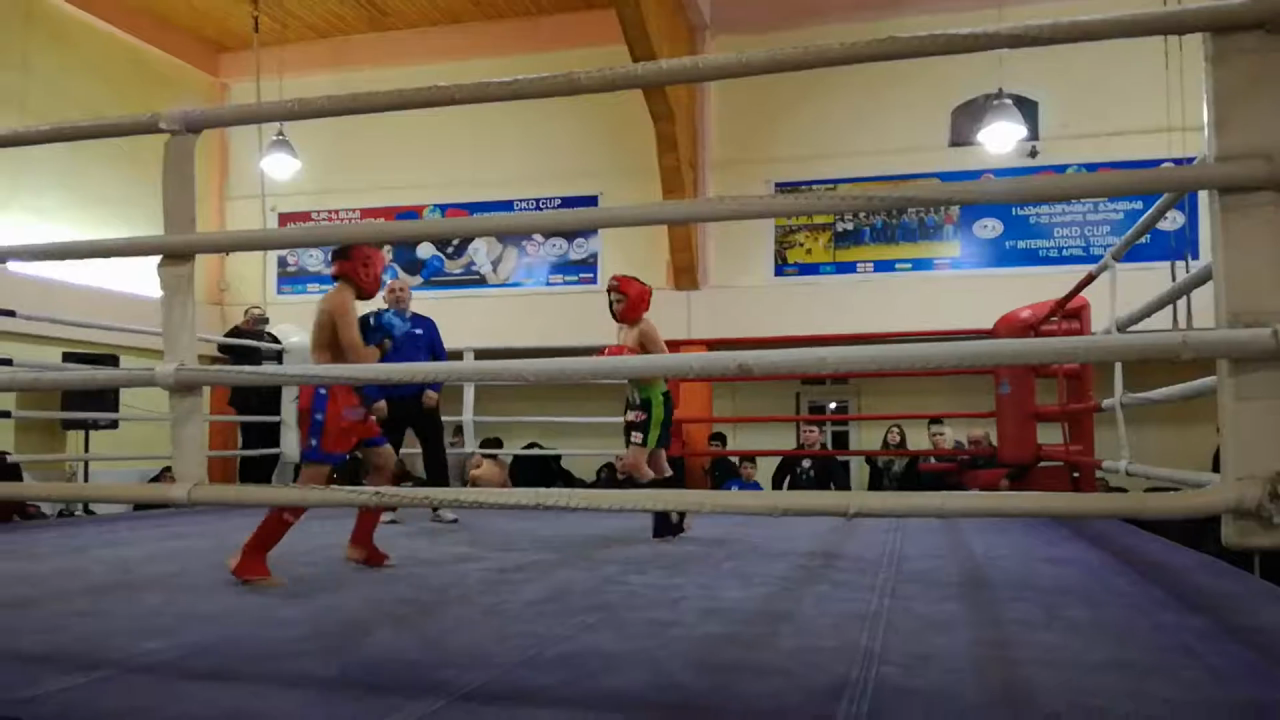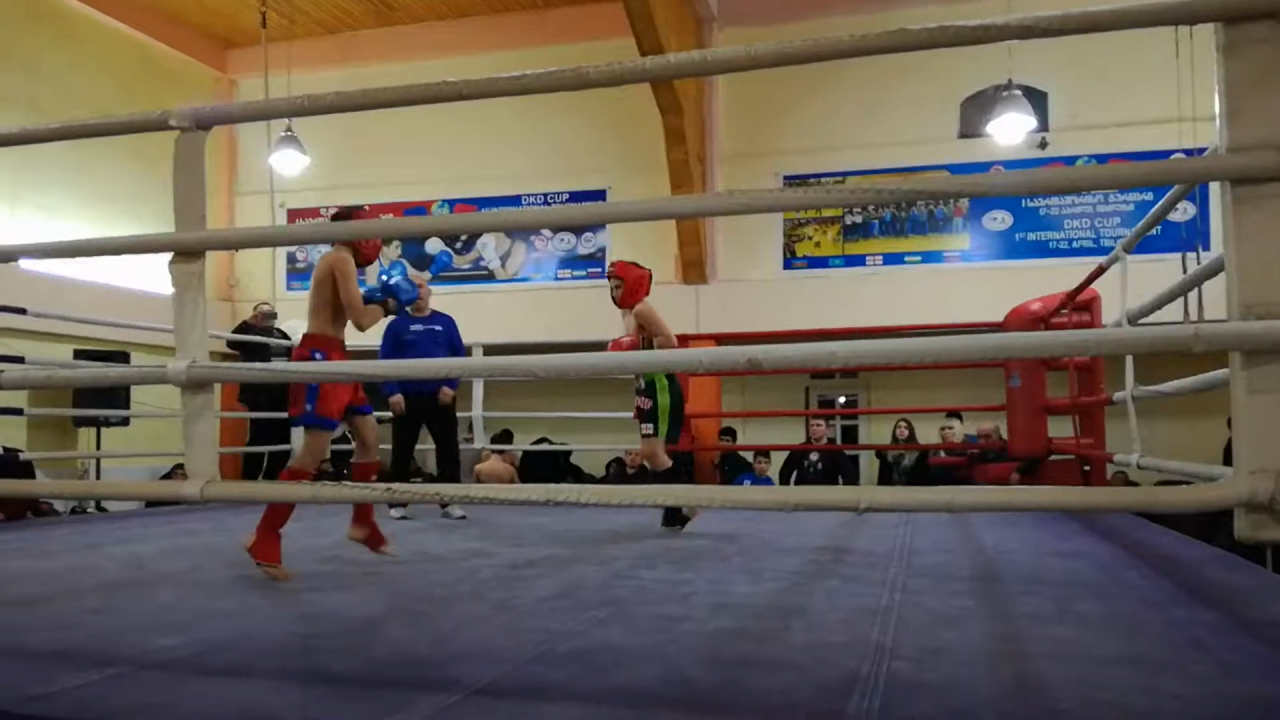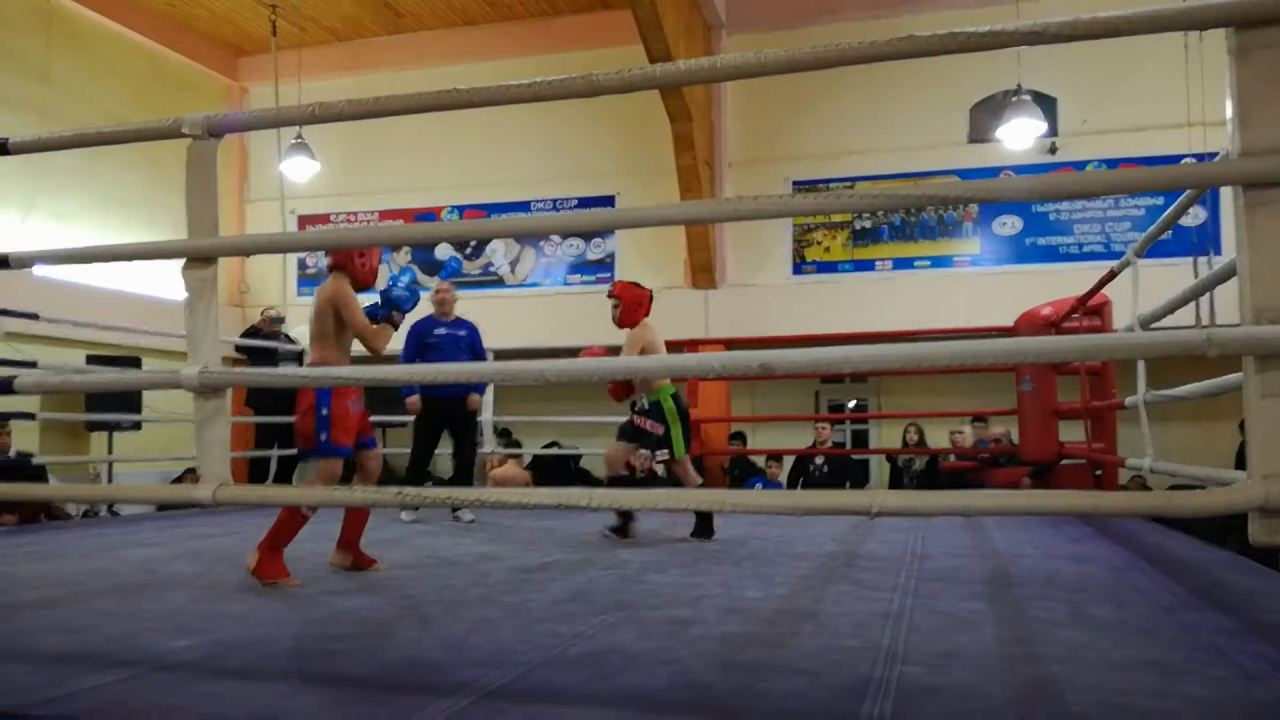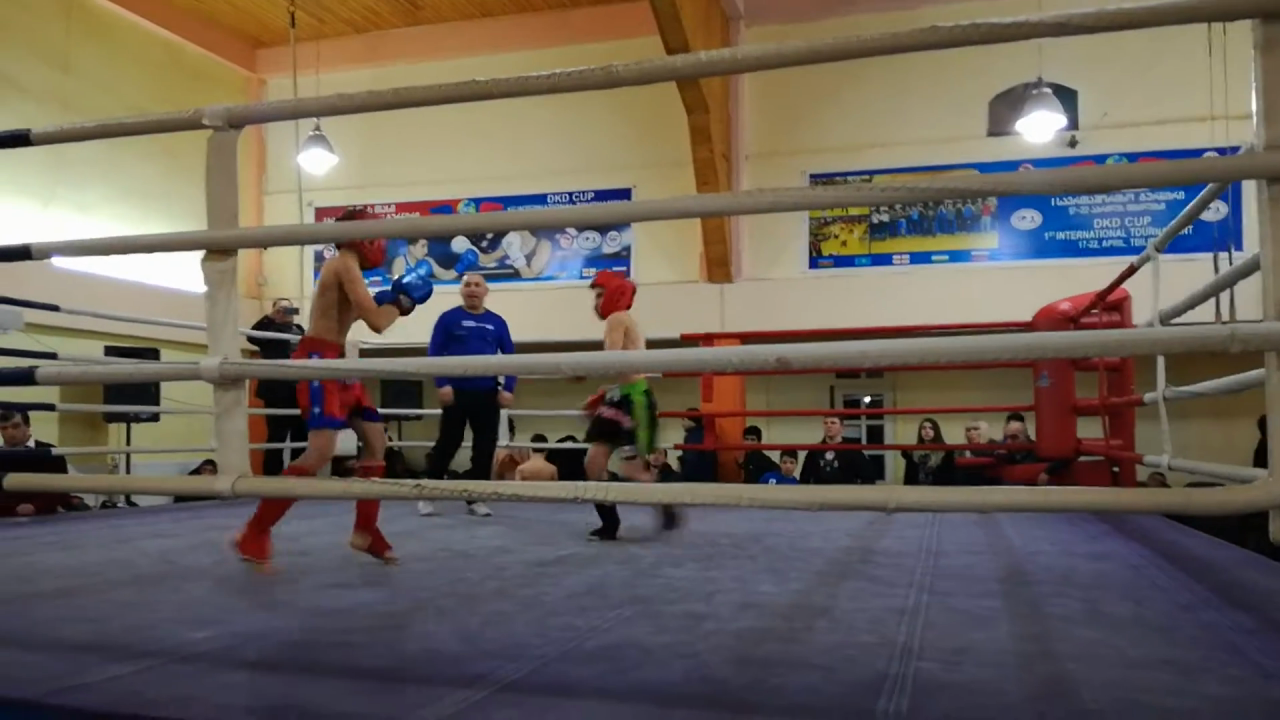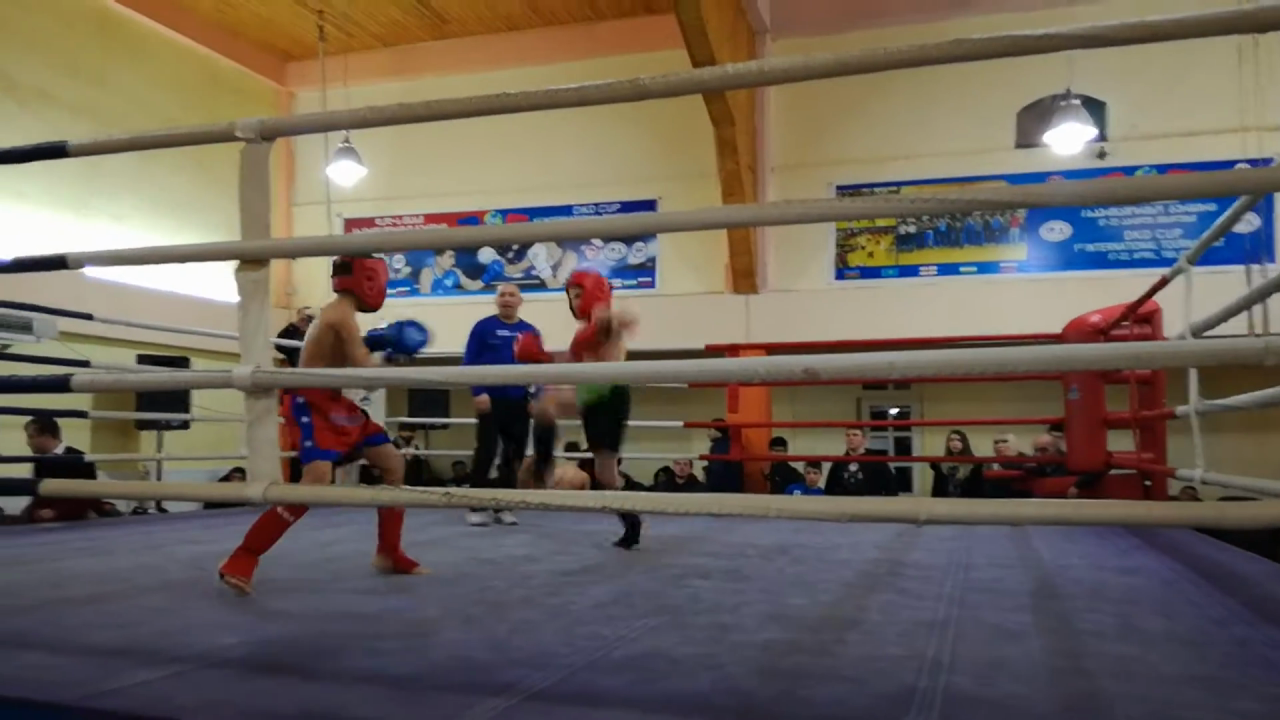
dt=0.2s
person 1, frame 1
left shoulder: (339, 300)
right shoulder: (341, 303)
right elbow: (357, 360)
left wrist: (367, 338)
right wrist: (381, 347)
left hip: (342, 395)
right hip: (326, 396)
left knee: (385, 463)
right knee: (312, 482)
left ankle: (361, 545)
right ankle: (250, 558)
person 1, frame 2
left shoulder: (334, 262)
right shoulder: (341, 259)
right elbow: (361, 321)
left wrist: (370, 301)
right wrist: (388, 305)
left hip: (332, 356)
right hip: (320, 356)
left knee: (369, 438)
right knee: (314, 451)
left ankle: (363, 523)
right ankle: (265, 538)
person 1, frame 3
left shoulder: (333, 290)
right shoulder: (341, 290)
right elbow: (376, 345)
left wrist: (379, 315)
right wrist: (393, 317)
left hip: (339, 389)
right hip: (326, 390)
left knee: (372, 464)
right knee: (326, 478)
left ankle: (347, 549)
right ankle: (267, 557)
person 1, frame 4
left shoulder: (341, 267)
right shoulder: (346, 266)
right elbow: (377, 321)
left wrist: (388, 298)
right wrist: (402, 304)
left hip: (334, 362)
right hip: (320, 361)
left knee: (375, 440)
right knee: (320, 452)
left ankle: (366, 532)
right ankle: (255, 533)
person 1, frame 5
left shoulder: (339, 312)
right shoulder: (342, 319)
left wrist: (374, 342)
right wrist: (398, 355)
left hip: (333, 403)
right hip: (311, 405)
left knee: (394, 465)
right knee: (317, 483)
left ankle: (390, 554)
right ankle: (240, 561)
person 2, frame 1
left shoulder: (645, 330)
right shoulder: (621, 329)
left hip: (654, 401)
right hip: (637, 400)
left knee: (634, 462)
right knee: (657, 466)
left ankle: (665, 519)
right ankle: (676, 517)
person 2, frame 2
left shoulder: (642, 311)
right shoulder: (629, 315)
left elbow: (671, 343)
left wrist: (638, 348)
right wrist: (624, 350)
left hip: (661, 385)
right hip: (648, 386)
left knee: (652, 452)
right knee: (652, 453)
left ankle: (677, 508)
right ankle: (678, 506)
person 2, frame 3
left shoulder: (638, 334)
right shoulder: (642, 332)
left wrist: (600, 357)
right wrist: (630, 387)
left hip: (664, 406)
right hip: (646, 407)
left knee: (681, 469)
right knee: (613, 458)
left ankle: (705, 523)
right ankle: (625, 520)
person 2, frame 4
left shoulder: (615, 321)
right shoulder: (625, 323)
right wrist: (605, 394)
left hip: (633, 401)
right hip: (619, 400)
left knee: (633, 472)
right knee: (593, 464)
left ankle: (669, 506)
right ankle: (610, 524)
person 2, frame 5
left shoulder: (600, 313)
right shoulder: (589, 326)
left elbow: (628, 320)
right elbow: (574, 358)
left wrist: (597, 330)
right wrist: (538, 355)
left hip: (609, 392)
right hip: (597, 396)
left knee: (546, 403)
right knee: (606, 473)
left ankle: (543, 461)
right ankle: (631, 528)
person 3, frame 1
left shoulder: (426, 325)
right shoulder: (376, 327)
left elbow: (441, 359)
left wrist: (434, 388)
right wrist: (374, 398)
left hip: (423, 399)
right hip: (391, 402)
left knee: (435, 452)
left ankle: (439, 506)
person 3, frame 2
left shoulder: (446, 322)
right shoulder: (397, 324)
left elbow: (459, 356)
right elbow: (385, 361)
left wrist: (451, 385)
right wrist: (392, 392)
left hip: (440, 397)
right hip: (408, 398)
left knee: (449, 449)
right knee: (402, 452)
left ankle: (449, 502)
right ankle: (397, 502)
person 3, frame 3
left shoulder: (469, 328)
right shoulder: (420, 327)
left elbow: (481, 362)
right elbow: (406, 363)
left wrist: (478, 391)
right wrist: (410, 393)
left hip: (463, 401)
right hip: (430, 401)
left knee: (465, 454)
right knee: (421, 454)
left ankle: (459, 505)
right ankle: (409, 505)
person 3, frame 4
left shoulder: (497, 322)
right shoulder: (448, 319)
left elbow: (509, 356)
right elbow: (435, 353)
left wrist: (508, 388)
right wrist: (442, 384)
left hip: (488, 394)
right hip: (457, 392)
left knee: (485, 448)
right knee: (447, 444)
left ankle: (474, 499)
person 3, frame 5
left shoulder: (530, 331)
right shoulder: (484, 327)
right elbow: (470, 361)
right wrist: (480, 392)
left hip: (519, 402)
right hip: (490, 400)
left knee: (514, 456)
right knee: (485, 452)
left ankle: (502, 507)
right ankle: (476, 506)
